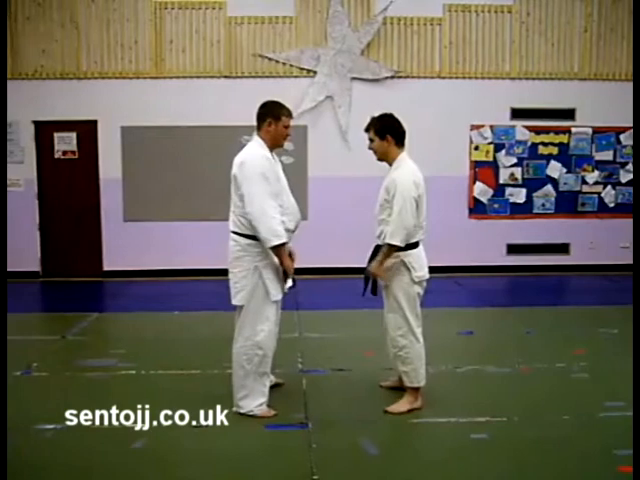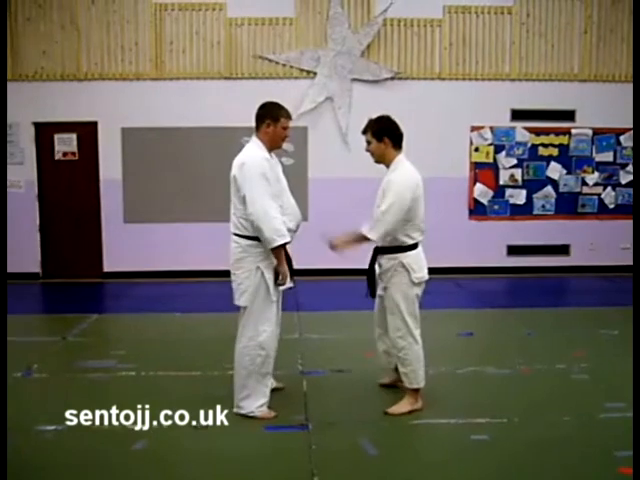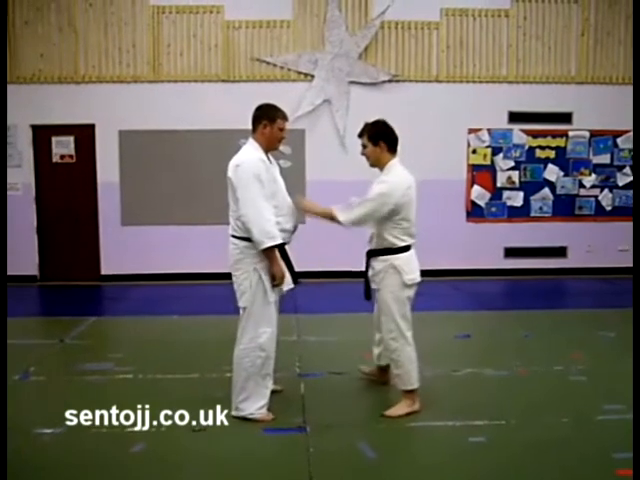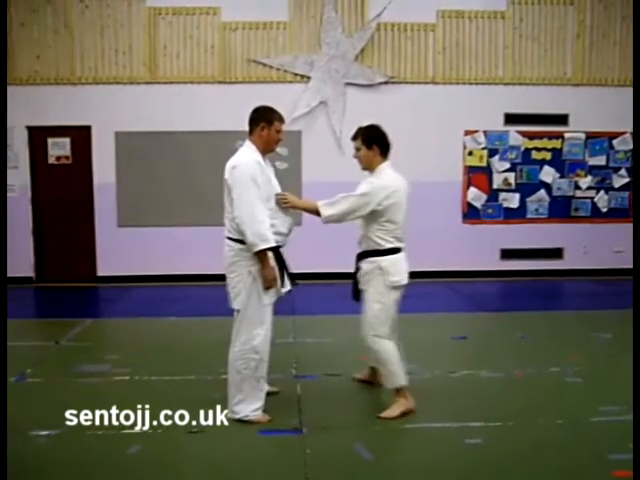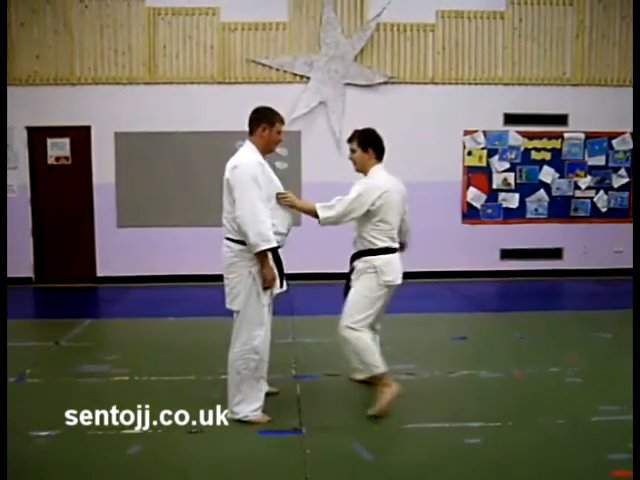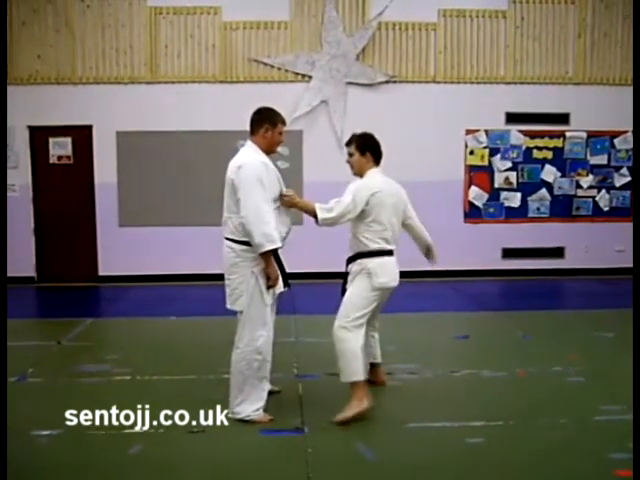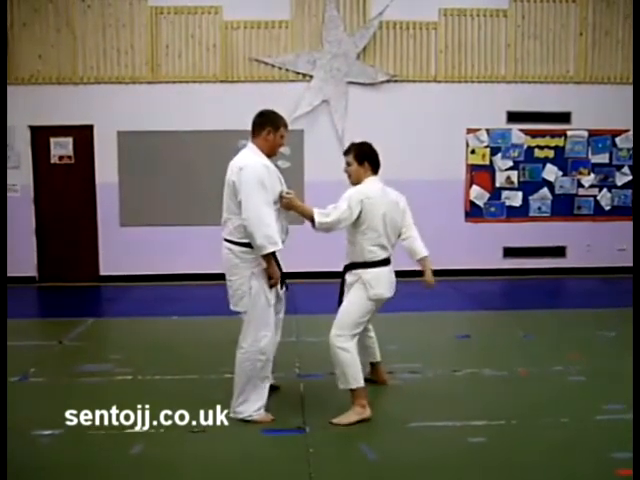
dt=0.5s
person 1, frame 1
left shoulder: (265, 156)
right shoulder: (254, 159)
right elbow: (261, 213)
left wrist: (284, 247)
right wrist: (282, 255)
left hip: (264, 249)
right hip: (254, 253)
left knee: (267, 321)
right knee: (255, 328)
left ankle: (260, 376)
right ankle: (249, 400)
person 1, frame 2
left shoulder: (264, 158)
right shoulder: (253, 161)
right elbow: (263, 215)
left wrist: (280, 255)
right wrist: (279, 258)
left hip: (264, 252)
right hip: (255, 254)
left knee: (268, 324)
right knee: (258, 330)
left ankle: (260, 380)
right ankle: (249, 401)
person 1, frame 3
left shoulder: (264, 160)
right shoulder: (249, 162)
right elbow: (256, 216)
left wrist: (275, 257)
right wrist: (274, 260)
left hip: (265, 252)
right hip: (255, 255)
left knee: (265, 324)
right knee: (258, 330)
left ankle: (259, 382)
right ankle: (248, 404)
person 1, frame 4
left shoulder: (258, 162)
right shoulder: (246, 164)
right elbow: (250, 219)
left wrist: (269, 259)
right wrist: (266, 262)
left hip: (260, 253)
right hip: (250, 257)
left knee: (260, 325)
right knee: (252, 332)
left ankle: (254, 384)
right ankle: (243, 406)
person 1, frame 5
left shoulder: (254, 161)
right shoulder: (247, 164)
right elbow: (251, 218)
left wrist: (266, 260)
right wrist: (265, 263)
left hip: (255, 254)
right hip: (249, 257)
left knee: (259, 326)
right knee: (251, 332)
left ankle: (254, 384)
right ankle: (243, 406)
person 1, frame 6
left shoulder: (252, 160)
right shoulder: (252, 164)
right elbow: (256, 218)
left wrist: (274, 234)
right wrist: (269, 262)
left hip: (253, 254)
right hip: (250, 256)
left knee: (262, 325)
right knee: (255, 332)
left ankle: (257, 383)
right ankle: (245, 406)
person 1, frame 7
left shoulder: (250, 161)
right shoulder: (254, 166)
right elbow: (257, 218)
left wrist: (282, 201)
right wrist: (271, 262)
left hip: (251, 254)
right hip: (249, 257)
left knee: (272, 319)
right knee: (258, 333)
left ankle: (261, 379)
right ankle: (246, 406)
person 2, frame 1
left shoulder: (403, 176)
right shoulder: (401, 171)
left elbow: (400, 228)
left wrist: (379, 261)
right wrist: (382, 260)
left hip: (402, 261)
right hip: (397, 259)
left knee: (405, 327)
right knee: (396, 324)
left ankle: (414, 394)
right ankle: (404, 377)
person 2, frame 2
left shoulder: (401, 179)
right shoulder: (399, 173)
left elbow: (383, 225)
left wrist: (347, 241)
right wrist: (353, 237)
left hip: (402, 263)
right hip: (393, 260)
left knee: (403, 329)
right knee: (384, 321)
left ankle: (414, 395)
right ankle: (399, 373)
person 2, frame 3
left shoulder: (392, 183)
right shoulder: (396, 176)
left elbow: (356, 213)
left wrist: (314, 209)
left hip: (394, 264)
right hip: (390, 261)
left knee: (397, 330)
right knee: (384, 322)
left ankle: (410, 397)
right ankle: (383, 369)
person 2, frame 4
left shoulder: (379, 185)
right shoulder: (394, 180)
left elbow: (340, 209)
left wrist: (298, 203)
left hip: (382, 266)
right hip: (385, 261)
left knee: (377, 331)
right knee: (375, 326)
left ankle: (403, 396)
right ankle: (376, 372)
person 2, frame 5
left shoulder: (370, 185)
right shoulder: (395, 184)
left elbow: (335, 212)
right elbow: (404, 221)
left wrist: (297, 203)
right wrist: (401, 242)
left hip: (376, 266)
right hip: (385, 262)
left knee: (350, 325)
right knee: (368, 323)
left ankle: (386, 383)
right ankle: (370, 372)
person 2, frame 6
left shoulder: (363, 187)
right shoulder: (395, 188)
left elbow: (332, 214)
right elbow: (412, 222)
left wrist: (298, 203)
right wrist: (427, 246)
left hip: (370, 267)
right hip: (384, 264)
left knee: (346, 327)
right knee: (366, 322)
left ankle: (359, 397)
right ankle: (376, 372)
person 2, frame 7
left shoulder: (358, 194)
right shoulder: (396, 197)
left elbow: (328, 221)
right elbow: (410, 234)
left wrist: (296, 206)
right wrist: (426, 267)
left hip: (367, 278)
right hip: (381, 274)
left knee: (341, 337)
right knee: (360, 324)
left ankle: (360, 405)
right ankle: (377, 372)
